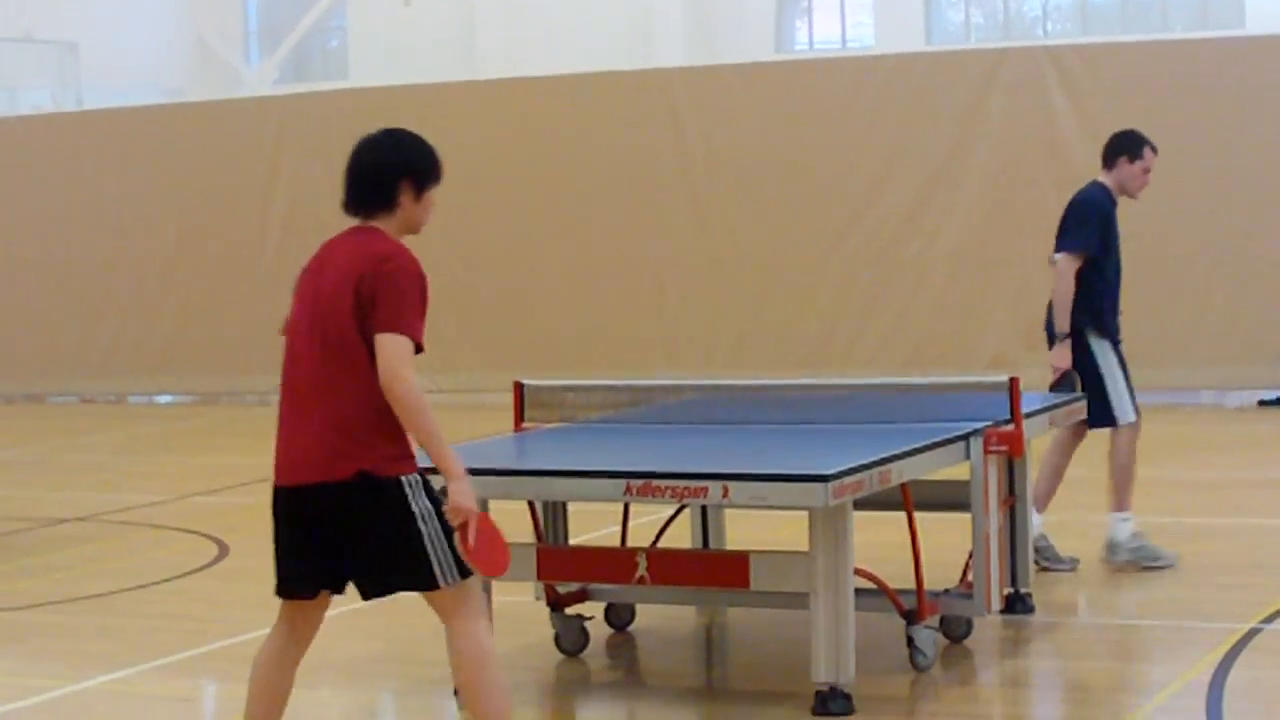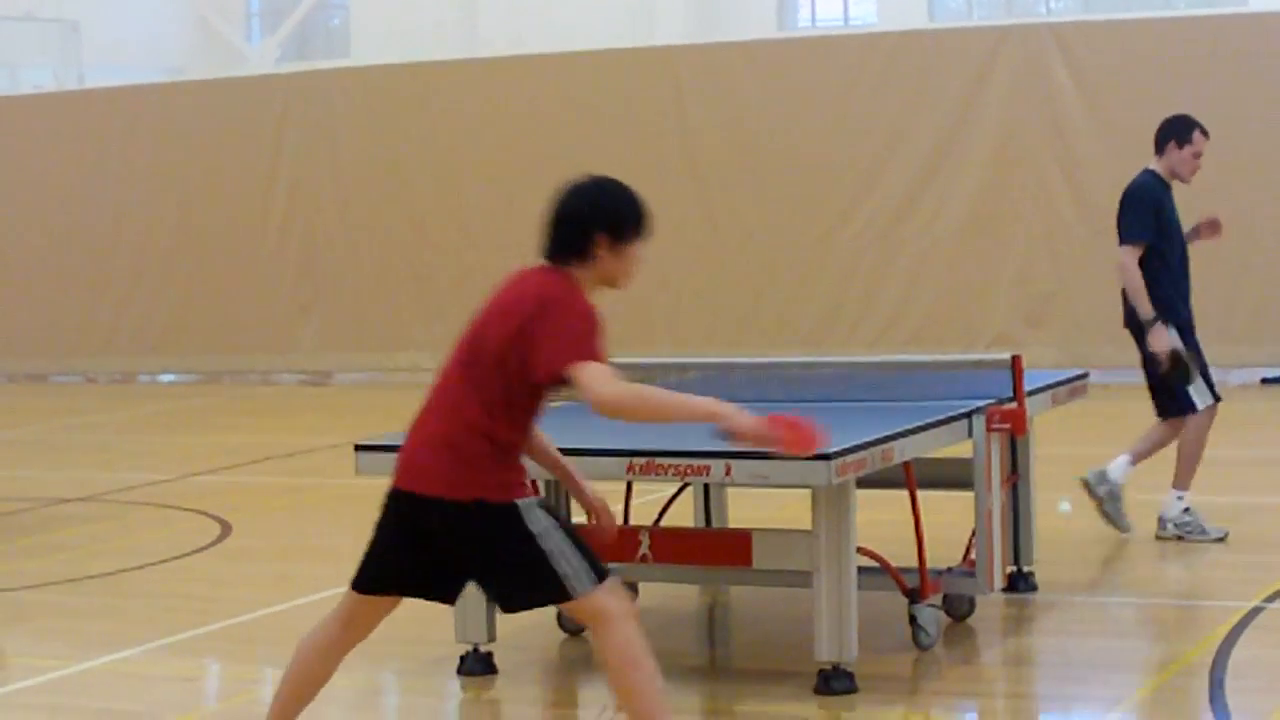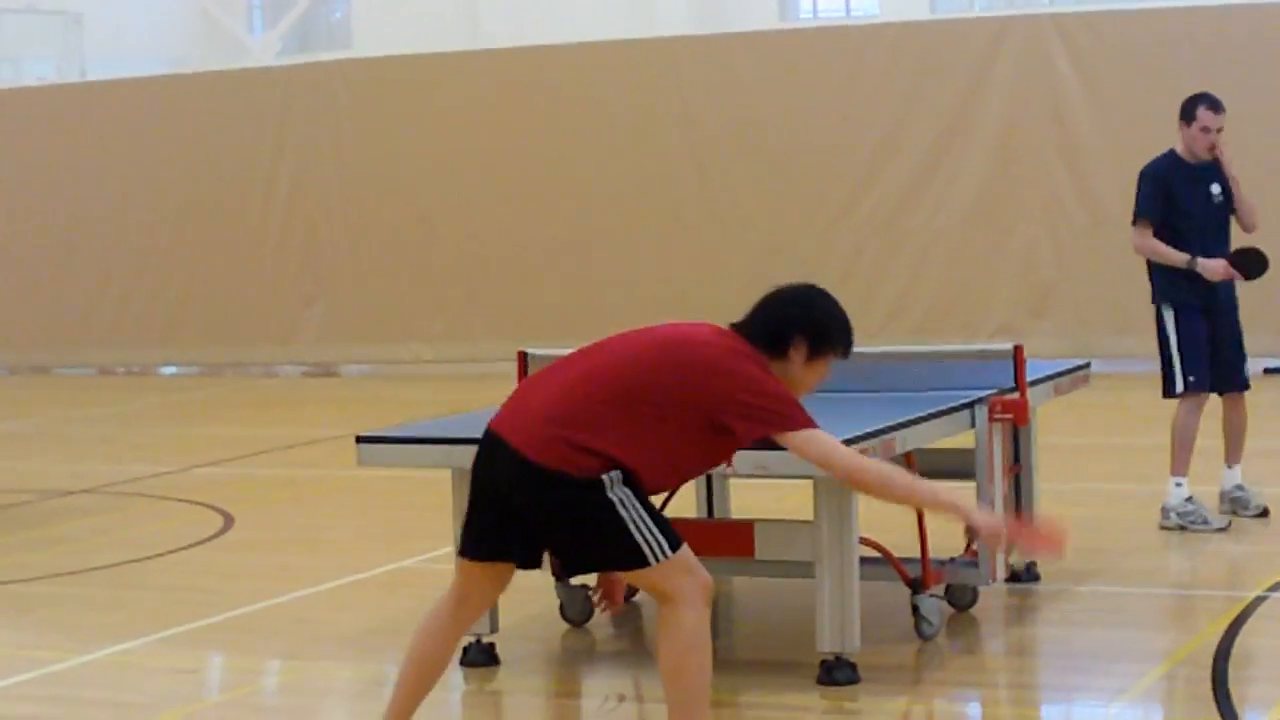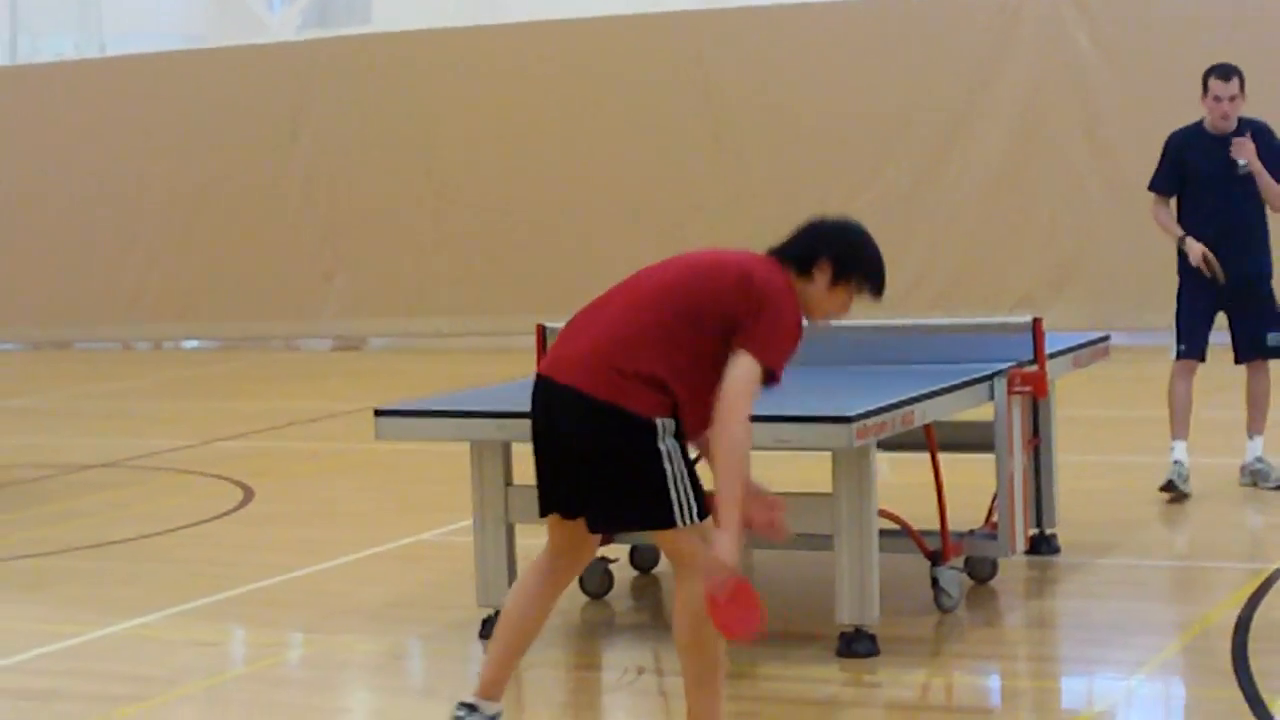
dt=0.3s
person 1, frame 1
left shoulder: (326, 258)
right shoulder: (394, 264)
right elbow: (395, 379)
right wrist: (454, 473)
left hip: (298, 470)
right hip: (369, 469)
left knee: (294, 625)
right knee: (465, 607)
person 1, frame 2
left shoulder: (529, 288)
right shoulder: (564, 305)
right elbow: (609, 395)
left wrist: (575, 481)
right wrist: (719, 411)
left hip: (419, 478)
right hip: (480, 490)
left knee: (356, 614)
right knee: (612, 612)
person 1, frame 3
left shoulder: (708, 352)
right shoulder: (742, 375)
right elbow: (847, 465)
left wrist: (612, 555)
right wrist: (964, 509)
left hip: (510, 445)
right hip: (564, 461)
left knee: (470, 593)
right knee: (686, 593)
person 1, frame 4
left shoulder: (737, 276)
right shoulder: (778, 300)
right elbow: (730, 410)
left wrist: (735, 486)
right wrist: (727, 527)
left hip: (559, 385)
right hip: (616, 400)
left knee: (566, 549)
right knee: (696, 558)
person 2, frame 1
left shoulder: (1094, 202)
right shoulder: (1093, 204)
left elbow: (1068, 268)
right elbow: (1064, 268)
right wrist: (1062, 339)
left hip: (1088, 330)
right hip: (1087, 332)
left knee: (1073, 430)
right knee: (1126, 423)
left ankle: (1032, 533)
right ankle: (1122, 534)
person 2, frame 2
left shoulder: (1157, 190)
right shoulder: (1144, 192)
right elbow: (1127, 262)
left wrist: (1193, 235)
right wrist: (1152, 325)
left hip: (1170, 318)
right hip: (1159, 322)
left knee: (1181, 415)
right knee: (1201, 408)
left ankle: (1111, 475)
right ankle: (1176, 512)
person 2, frame 3
left shoulder: (1220, 167)
right shoulder: (1158, 173)
left elbow: (1250, 224)
right elbow: (1142, 240)
left wrist: (1229, 172)
right wrist: (1197, 263)
left hip: (1221, 299)
right hip: (1179, 302)
left knee: (1235, 391)
right knee: (1192, 394)
left ankle: (1232, 486)
right ankle: (1177, 500)
person 2, frame 4
right shoulder: (1181, 143)
right elbow: (1160, 208)
right wrist: (1186, 241)
right hip: (1200, 272)
right knee: (1185, 362)
right ankle: (1179, 460)
